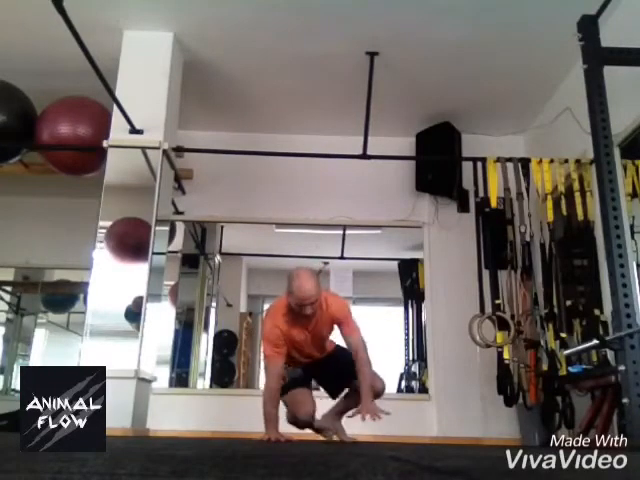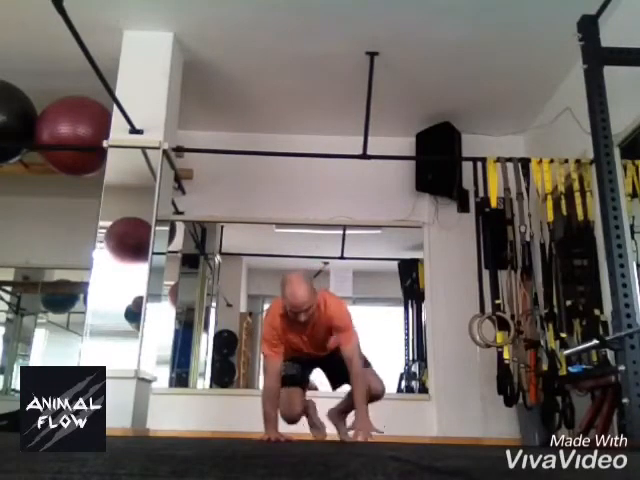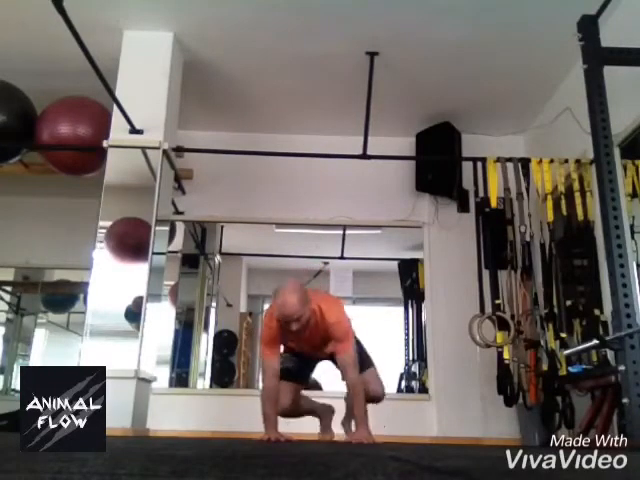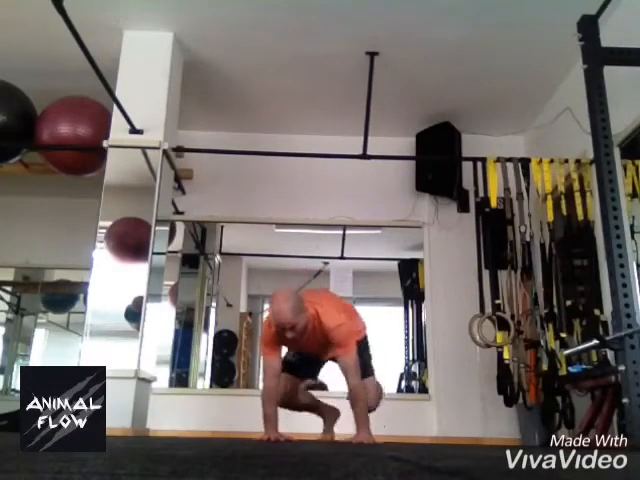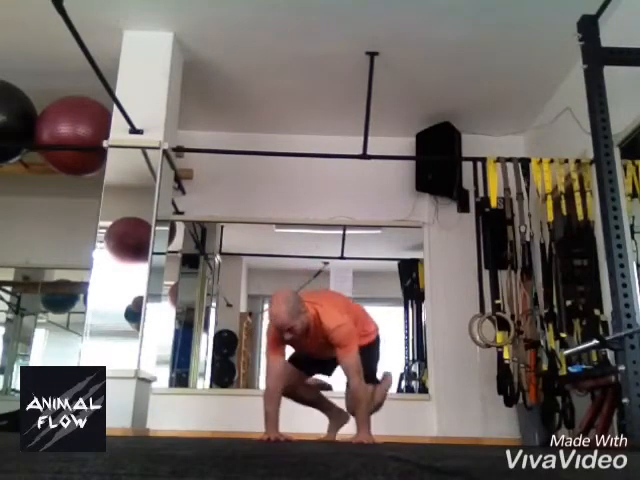
dt=0.1s
person 1, frame 1
left shoulder: (334, 304)
right shoulder: (277, 318)
left elbow: (360, 351)
right elbow: (273, 377)
left wrist: (367, 401)
right wrist: (271, 429)
left hip: (326, 352)
right hip: (292, 361)
left knee: (376, 387)
right knee: (303, 414)
left ankle: (333, 416)
right ankle: (310, 421)
person 1, frame 2
left shoulder: (333, 307)
right shoulder: (274, 319)
left elbow: (354, 361)
right elbow: (272, 377)
left wrist: (362, 416)
right wrist: (271, 430)
left hip: (332, 347)
right hip: (294, 354)
left knee: (376, 390)
right knee: (291, 413)
left ankle: (338, 414)
right ankle: (309, 409)
person 1, frame 3
left shoulder: (332, 315)
right shoulder: (272, 323)
left elbow: (351, 374)
right elbow: (270, 379)
left wrist: (362, 428)
right wrist: (271, 429)
left hip: (334, 341)
right hip: (298, 350)
left knee: (375, 392)
right knee: (283, 407)
left ankle: (349, 413)
right ankle: (322, 412)
person 1, frame 4
left shoulder: (333, 320)
right shoulder: (272, 326)
left elbow: (353, 378)
right elbow: (271, 379)
left wrist: (363, 431)
right wrist: (270, 430)
left hip: (353, 337)
left knee: (369, 402)
right knee: (280, 396)
right ankle: (328, 413)
person 1, frame 5
left shoulder: (335, 321)
right shoulder: (279, 323)
left elbow: (355, 379)
right elbow: (274, 378)
left wrist: (363, 432)
right wrist: (271, 429)
left hip: (361, 339)
left knee: (357, 408)
right knee: (284, 384)
left ankle: (382, 385)
right ankle: (335, 414)
